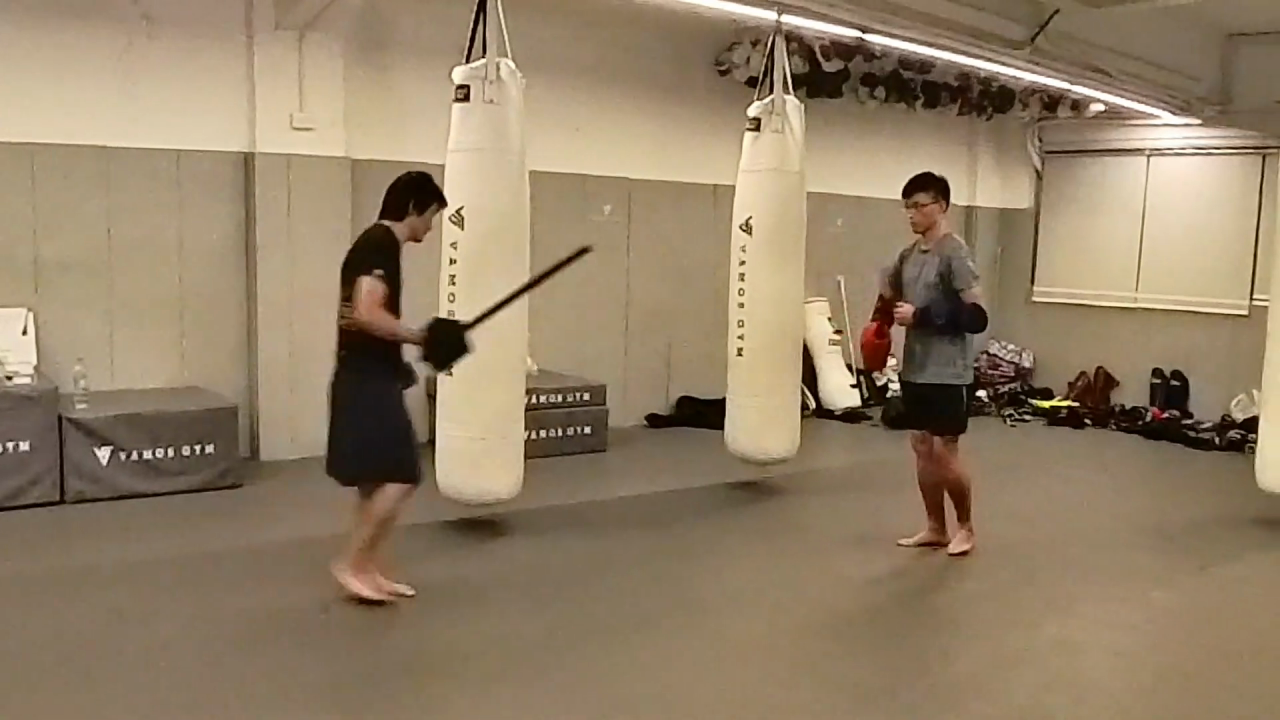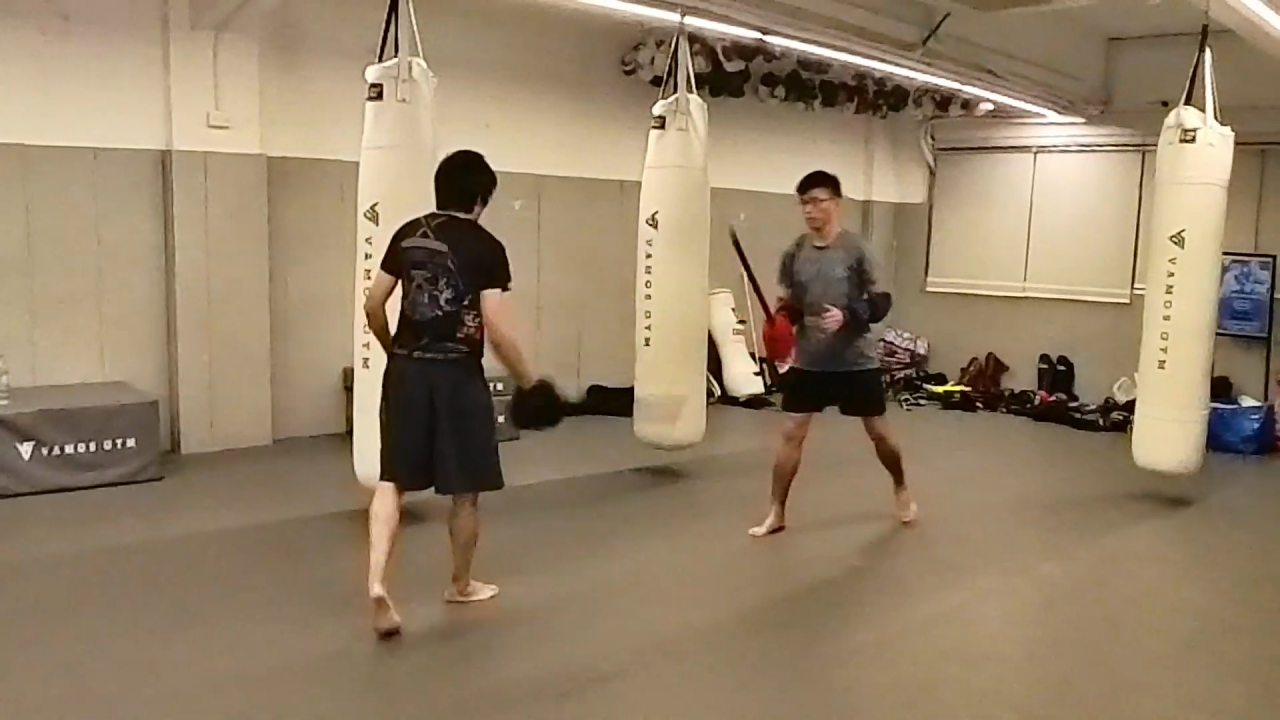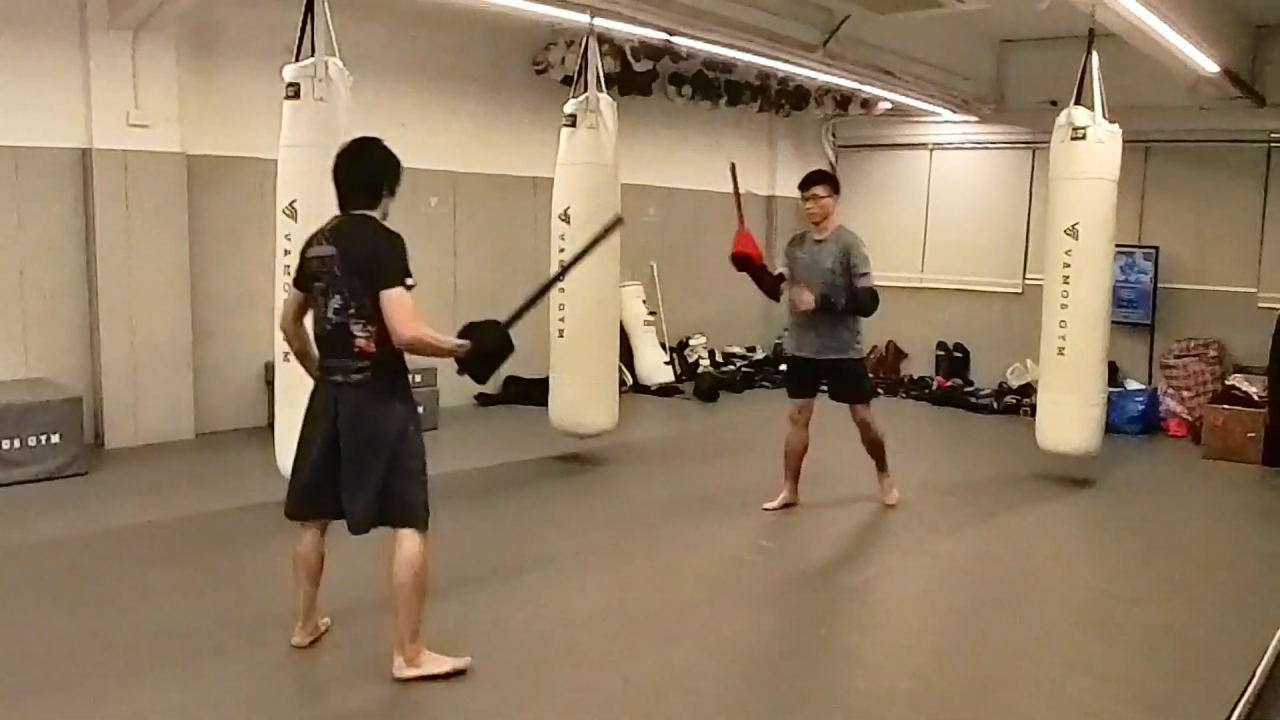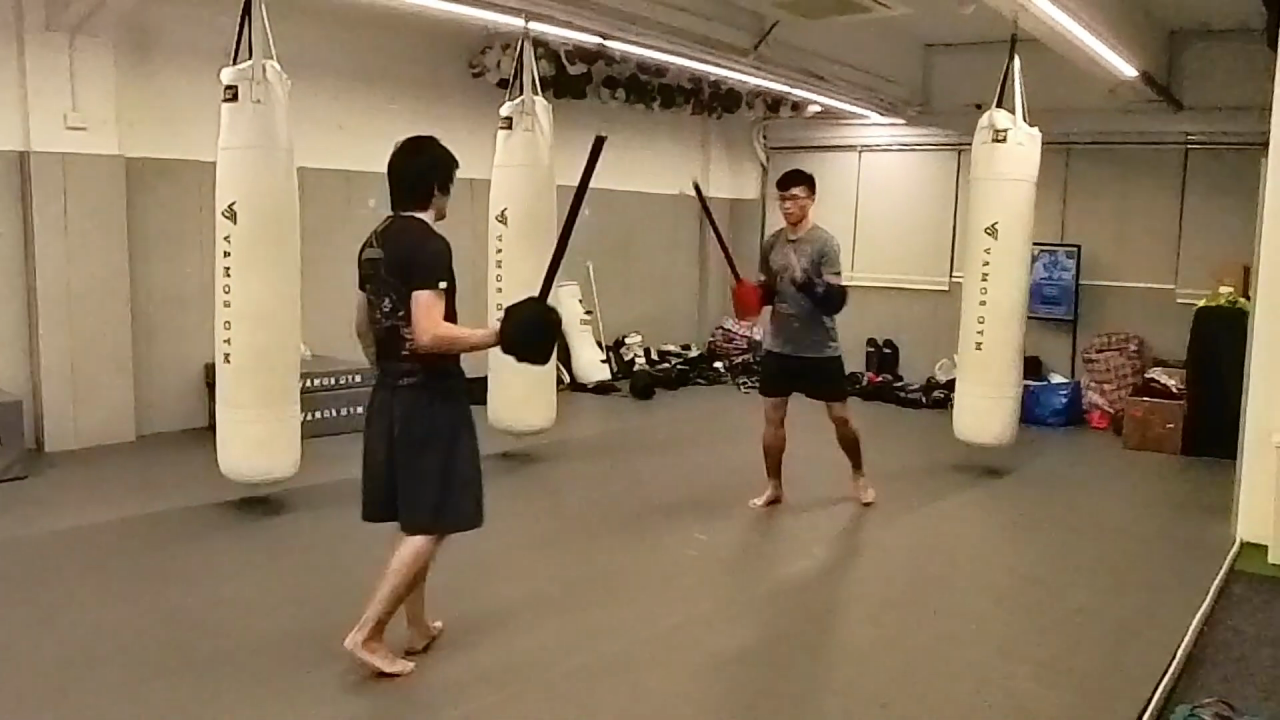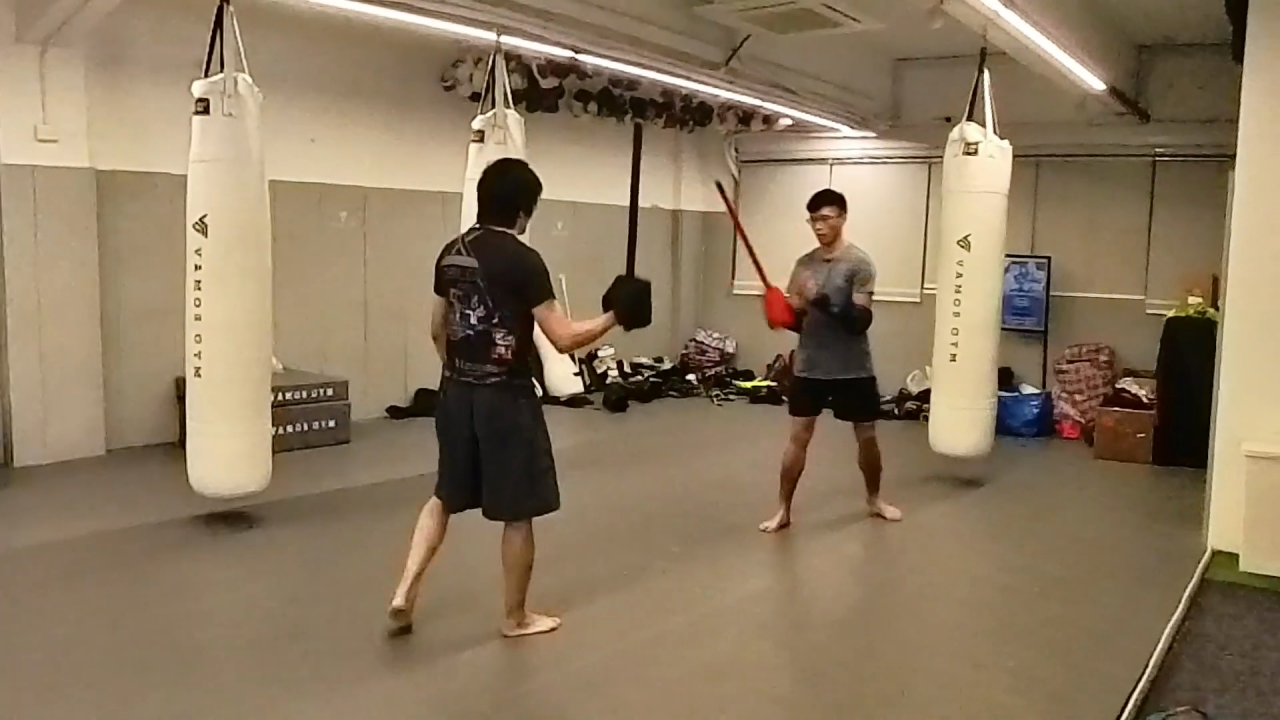
dt=1s
person 1, frame 1
left shoulder: (378, 243)
right shoulder: (380, 245)
right elbow: (367, 315)
left wrist: (398, 360)
right wrist: (422, 338)
left hip: (371, 374)
right hip: (366, 378)
left knee: (377, 479)
right knee: (400, 478)
left ankle: (367, 570)
right ankle: (352, 563)
person 1, frame 2
left shoulder: (408, 235)
right shoulder: (486, 247)
left elbow: (373, 305)
right elbow: (498, 331)
right wrist: (526, 381)
left hip: (406, 370)
right hip: (458, 375)
left knee: (392, 480)
right knee: (466, 488)
left ankle: (376, 581)
right ankle: (461, 584)
person 1, frame 3
left shoulder: (316, 244)
right shoulder: (384, 243)
left elbow: (290, 324)
right elbow: (405, 332)
right wrist: (461, 348)
left hip: (330, 393)
right hip: (380, 396)
left knee: (314, 515)
right knee: (410, 523)
left ankle: (305, 622)
right ankle: (408, 652)
person 1, frame 4
left shoulder: (374, 243)
right shoulder: (429, 245)
left elbow: (364, 328)
right elbow: (430, 334)
right wrist: (497, 335)
left hip: (388, 394)
right hip: (429, 398)
left knee: (410, 517)
right knee: (432, 523)
left ankle: (418, 626)
right ankle: (368, 633)
person 1, frame 5
left shoulder: (452, 253)
right shoulder: (523, 260)
right elbow: (564, 338)
right wrist: (615, 315)
left hip: (456, 393)
right hip: (505, 398)
left knee: (446, 495)
right knee: (518, 512)
left ankle: (406, 590)
right ankle: (515, 617)
person 2, frame 1
left shoulder: (955, 254)
right shoulder: (908, 255)
left elbow: (976, 316)
right elbow: (889, 298)
left wrist: (920, 315)
left hip: (947, 373)
right hip: (914, 369)
left knee: (945, 452)
right knee: (922, 449)
left ankle: (965, 527)
right ankle: (935, 528)
person 2, frame 2
left shoulder: (856, 250)
right shoulder: (794, 254)
right elbow: (785, 305)
left wrist: (848, 316)
left hip: (856, 361)
right hip: (808, 362)
left knee: (878, 433)
right knee: (791, 434)
left ankle: (901, 490)
right ankle: (776, 513)
person 2, frame 3
left shoulder: (849, 245)
right shoulder: (796, 245)
left elbow: (867, 301)
right elbow: (779, 289)
left wrist: (819, 300)
left hip: (844, 351)
right hip: (803, 349)
left knee: (863, 418)
right knee: (798, 418)
left ankle: (884, 476)
right ankle: (790, 490)
person 2, frame 4
left shoulder: (825, 243)
right shoulder: (772, 243)
left elbow: (836, 300)
left wrist: (803, 280)
left hip: (821, 349)
right hip: (779, 347)
left knee: (840, 417)
right knee: (773, 416)
left ankle: (859, 475)
right ankle: (774, 487)
person 2, frame 5
left shoulder: (859, 263)
right shoulder: (805, 263)
left elbow: (860, 320)
right elbow: (797, 317)
left wrist: (820, 298)
left hip: (853, 370)
right hip: (809, 368)
left knee: (867, 437)
right knee: (798, 437)
left ankle: (874, 498)
right ankle: (783, 510)
